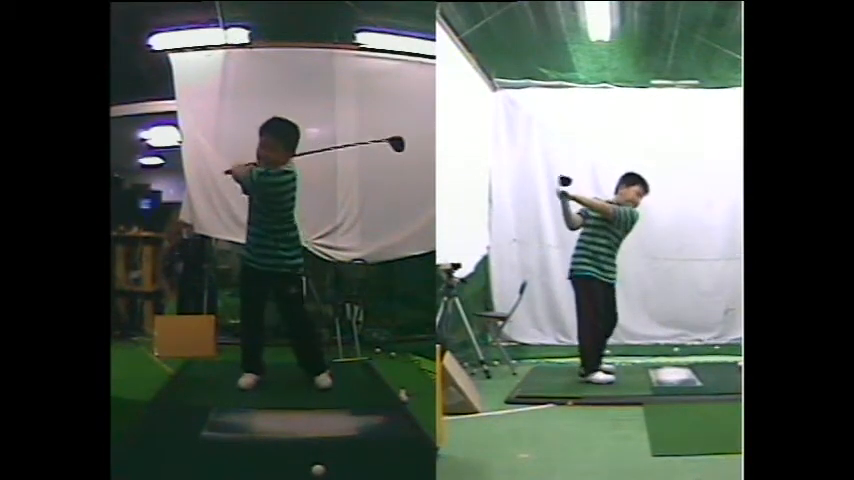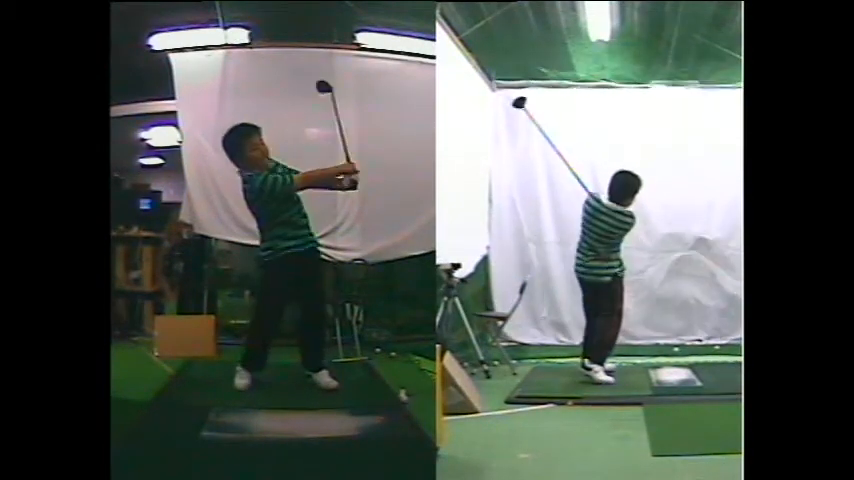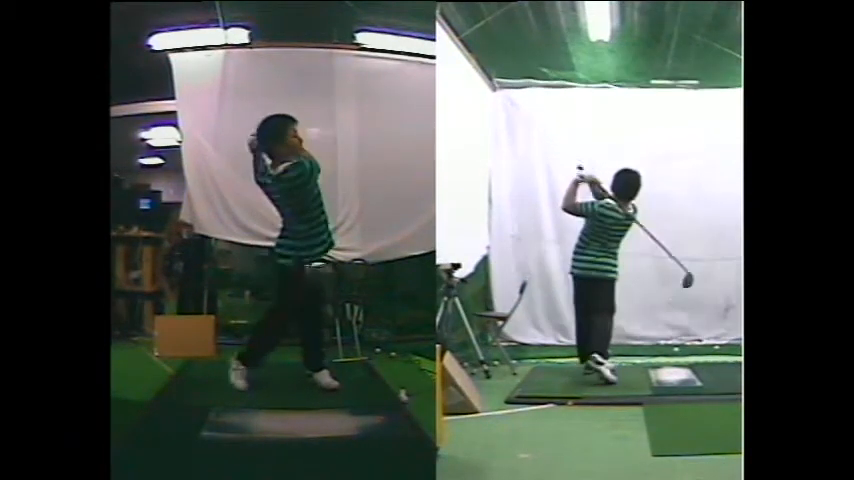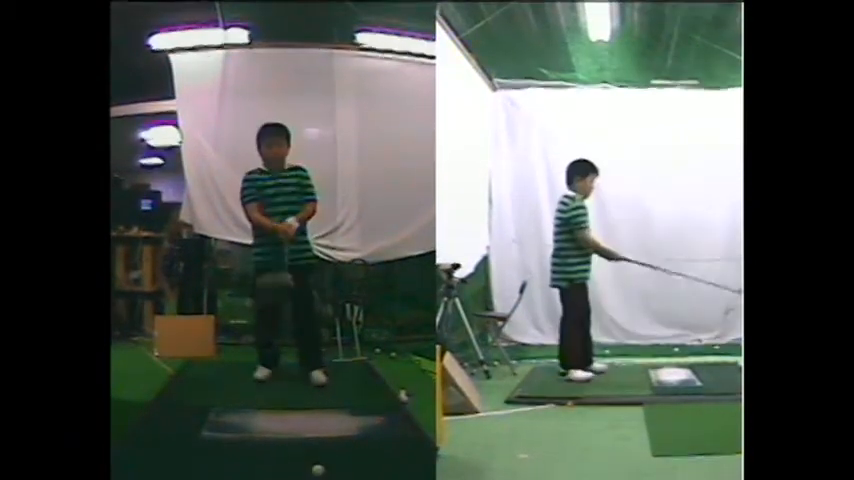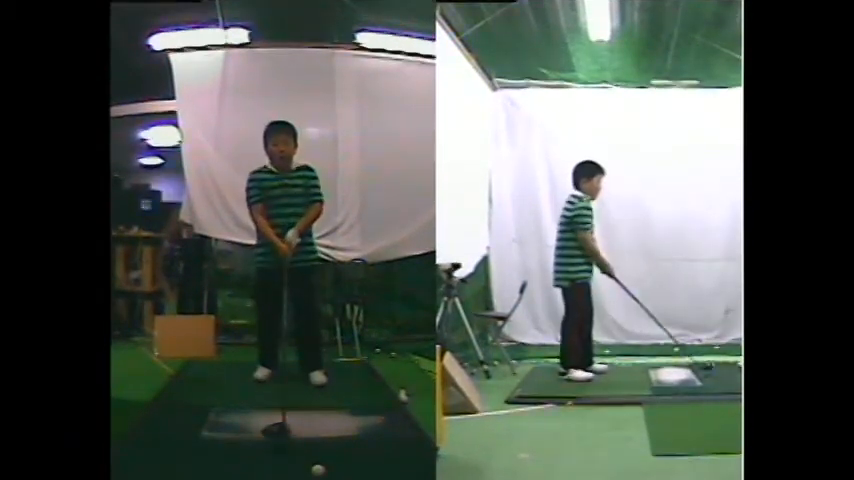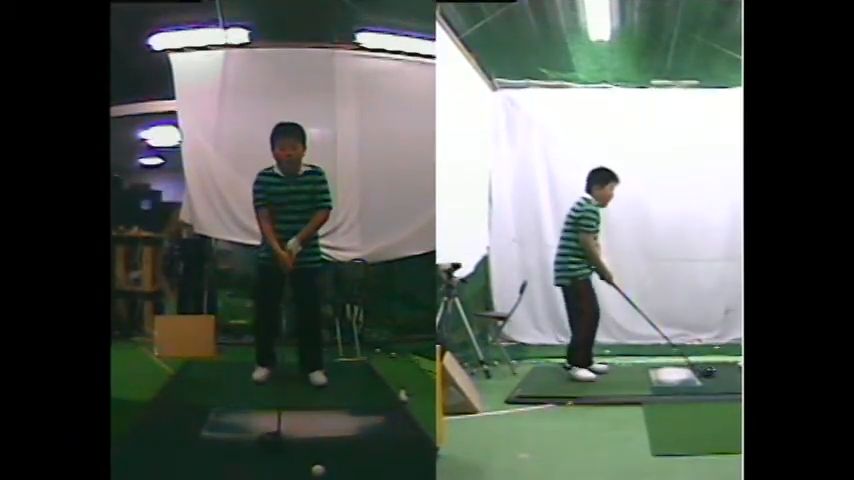
dt=0.5s
person 1, frame 1
left shoulder: (275, 179)
right shoulder: (274, 174)
left elbow: (245, 177)
left wrist: (238, 169)
right wrist: (247, 170)
left hip: (283, 262)
right hip: (254, 260)
left knee: (295, 318)
right knee: (250, 316)
left ankle: (318, 368)
right ankle: (253, 368)
person 1, frame 2
left shoulder: (273, 168)
right shoulder: (256, 183)
left elbow: (302, 179)
right elbow: (303, 181)
left wrist: (339, 181)
right wrist: (340, 169)
left hip: (306, 251)
right hip: (277, 258)
left knee: (314, 312)
right knee: (267, 315)
left ankle: (315, 367)
right ankle: (247, 367)
person 1, frame 3
left shoulder: (267, 174)
right shoulder: (301, 170)
left elbow: (258, 176)
right elbow: (309, 159)
left wrist: (257, 152)
left hip: (305, 254)
right hip: (297, 257)
left knee: (311, 313)
right knee: (283, 313)
left ankle: (316, 366)
right ankle: (243, 361)
person 1, frame 4
left shoulder: (300, 173)
right shoulder: (251, 178)
left elbow: (311, 206)
right elbow: (253, 214)
left wrist: (294, 222)
right wrist: (276, 227)
left hip: (299, 253)
right hip: (266, 255)
left knee: (304, 309)
right knee: (267, 310)
left ankle: (313, 364)
right ankle: (267, 361)
person 1, frame 5
left shoulder: (307, 173)
right shoulder: (257, 177)
left elbow: (316, 207)
right elbow: (258, 215)
left wrist: (294, 235)
right wrist: (277, 243)
left hip: (303, 254)
right hip: (268, 254)
left knee: (307, 311)
right knee: (268, 311)
left ankle: (313, 365)
right ankle: (267, 362)
person 1, frame 6
left shoulder: (316, 176)
right shoulder: (264, 179)
left elbow: (323, 213)
right elbow: (263, 219)
left wrist: (296, 243)
right wrist: (279, 250)
left hip: (306, 255)
right hip: (270, 255)
left knee: (309, 311)
right knee: (265, 310)
left ankle: (313, 365)
right ankle: (264, 363)
person 2, frame 1
left shoulder: (631, 215)
right shoulder: (591, 205)
left elbow: (605, 209)
right elbow: (572, 224)
left wrist: (574, 197)
right wrist: (564, 202)
left hip: (606, 275)
right hip: (584, 270)
left knee: (608, 318)
right knee: (591, 318)
left ankle: (593, 362)
right ankle: (589, 369)
person 2, frame 2
left shoulder: (592, 202)
right shoulder: (628, 219)
left hip: (585, 271)
right hip: (608, 274)
left knee: (593, 316)
right knee: (610, 317)
left ankle: (590, 359)
right ankle: (593, 363)
person 2, frame 3
left shoulder: (602, 209)
right shoulder: (631, 213)
left elbow: (568, 205)
left wrist: (576, 182)
right wrist: (594, 185)
left hip: (582, 269)
right hip: (605, 271)
left knee: (584, 315)
right knee: (603, 315)
left ankle: (587, 359)
right ankle: (598, 357)
person 2, frame 4
left shoulder: (568, 203)
right shoulder: (575, 205)
right elbow: (584, 239)
left wrist: (602, 251)
right wrist: (608, 253)
left hip: (573, 272)
right hip: (571, 273)
left knee: (582, 316)
right knee: (573, 318)
left ankle: (584, 361)
right ankle: (569, 366)
person 2, frame 5
left shoulder: (576, 203)
right shoulder: (582, 205)
right elbow: (586, 241)
left wrist: (599, 263)
right wrist: (605, 265)
left hip: (577, 272)
right hip: (574, 273)
left knee: (584, 316)
right knee: (575, 318)
left ankle: (585, 362)
right ankle: (568, 367)
person 2, frame 6
left shoulder: (584, 206)
right shoulder: (589, 209)
right elbow: (587, 244)
left wrist: (600, 268)
right wrist: (603, 270)
left hip: (574, 271)
right hip: (574, 272)
left knee: (584, 316)
right knee: (588, 315)
left ankle: (584, 361)
right ankle: (574, 363)
